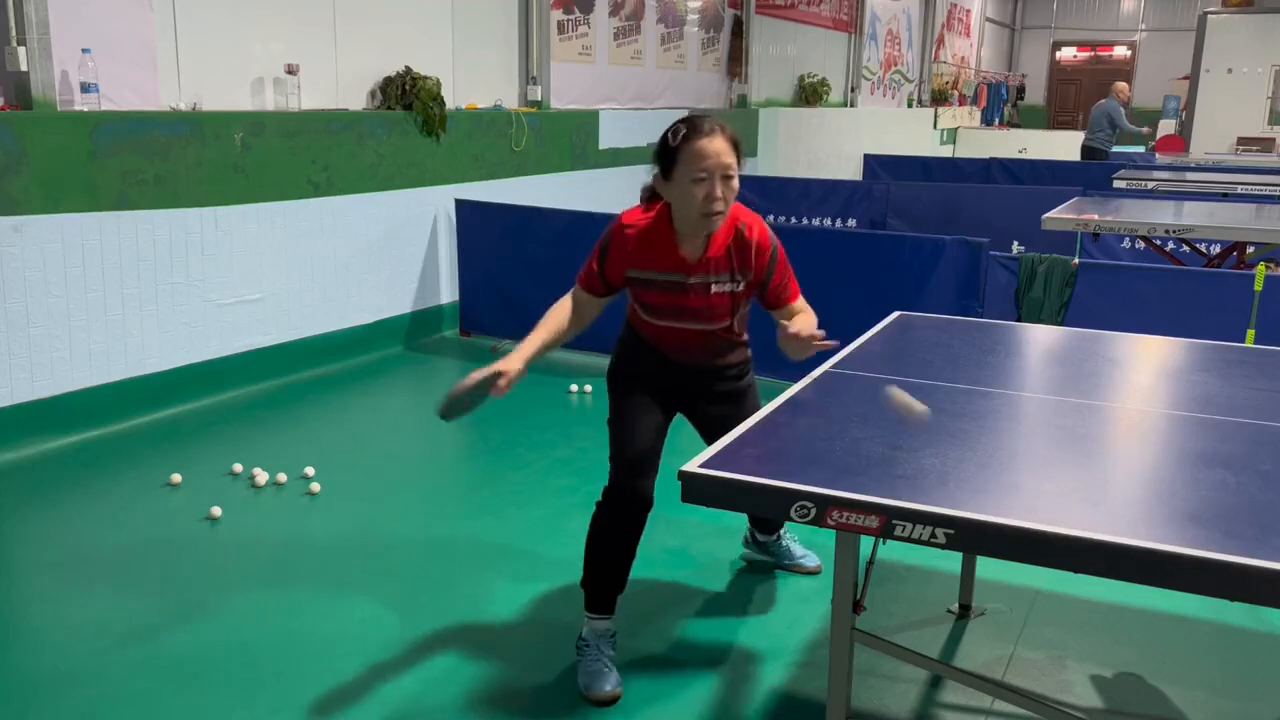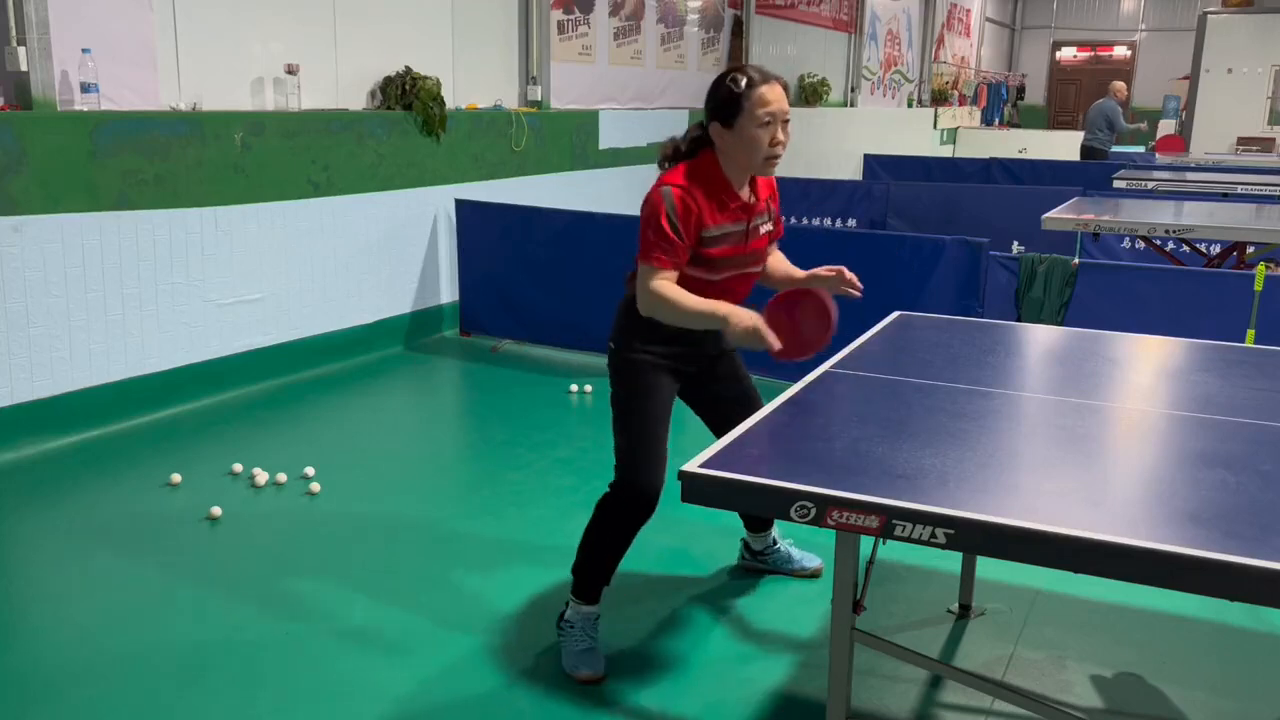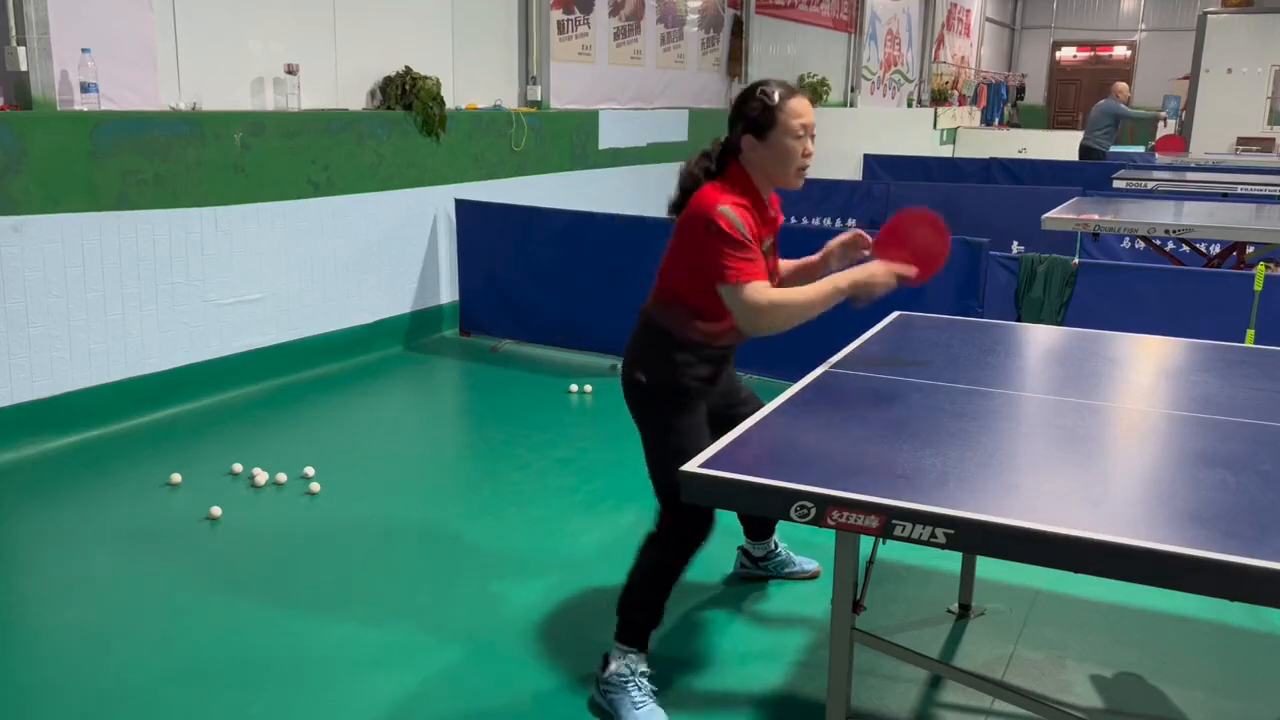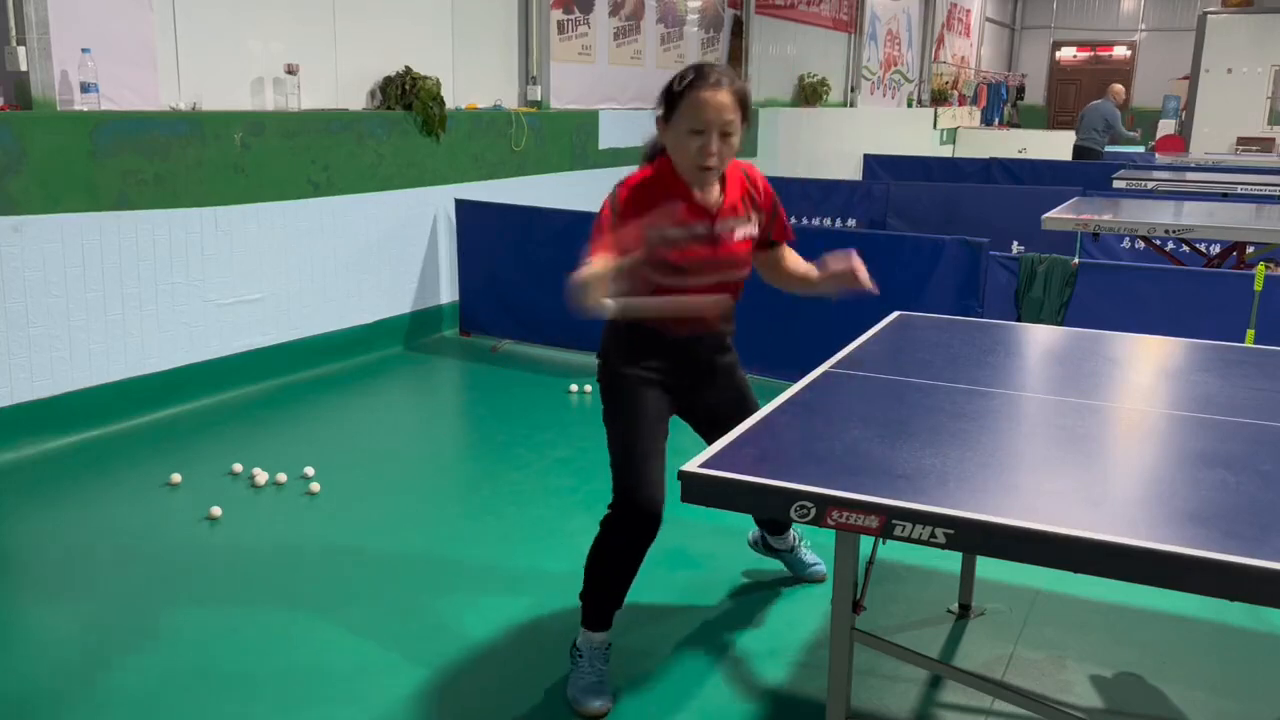
dt=1s
person 1, frame 1
left shoulder: (752, 237)
right shoulder: (630, 236)
left elbow: (796, 315)
right elbow: (582, 304)
left wrist: (802, 339)
right wrist: (520, 357)
left hip: (723, 374)
right hip: (645, 373)
right knee: (631, 496)
left ankle: (767, 537)
right ankle: (596, 632)
person 1, frame 2
left shoulder: (764, 188)
right shoulder: (678, 193)
left elbow: (767, 263)
right elbow: (652, 288)
left wrist: (813, 279)
right wrist: (726, 317)
left hip: (717, 344)
right hip: (652, 346)
right knee: (638, 487)
left ankle: (760, 544)
right ankle: (579, 614)
person 1, frame 3
left shoulder: (763, 200)
right shoulder: (722, 213)
left elbow: (767, 279)
right elbow: (756, 315)
left wrist: (827, 257)
right wrist: (849, 280)
left hip: (709, 364)
right hip: (665, 372)
right knee: (688, 515)
left ankle: (760, 551)
right ankle: (622, 668)
person 1, frame 4
left shoulder: (749, 186)
right shoulder: (635, 196)
left elbow: (779, 264)
right elbow: (585, 292)
left wrist: (827, 278)
right wrist: (625, 257)
left hip: (709, 357)
right hip: (638, 364)
right knee: (640, 507)
left ankle: (778, 539)
right ankle: (590, 645)
